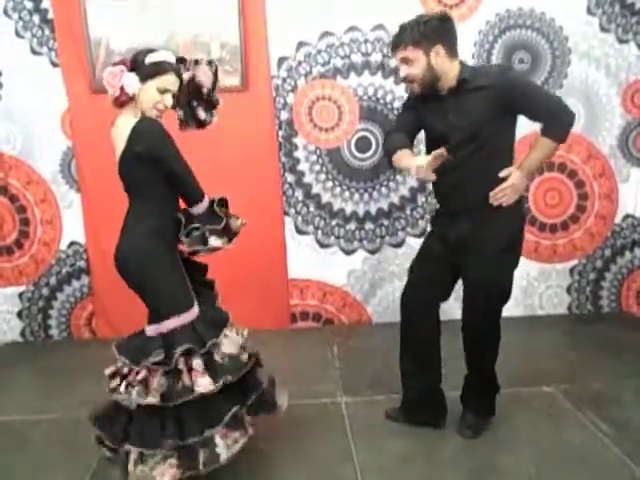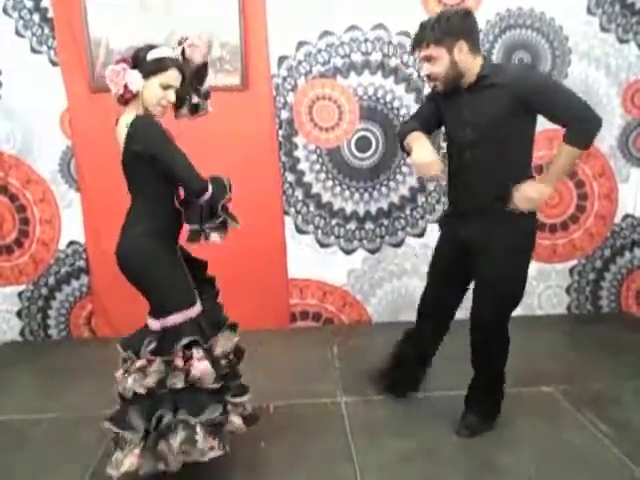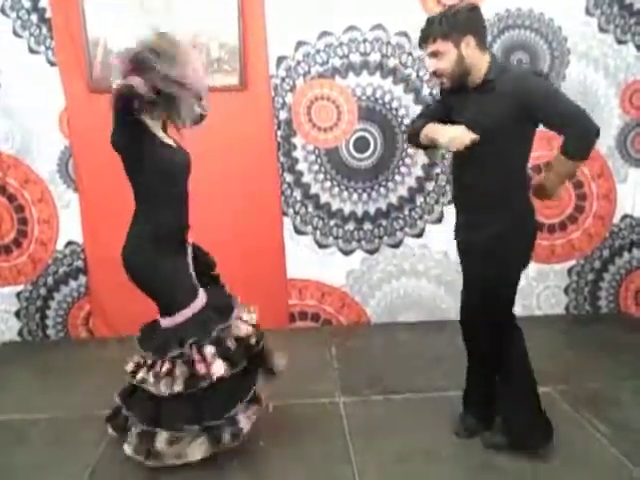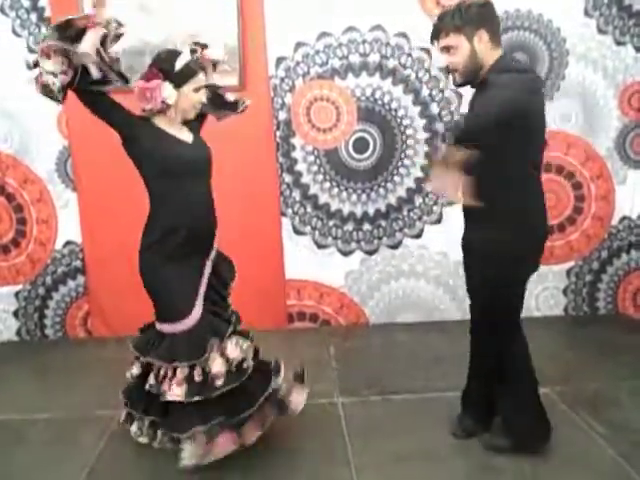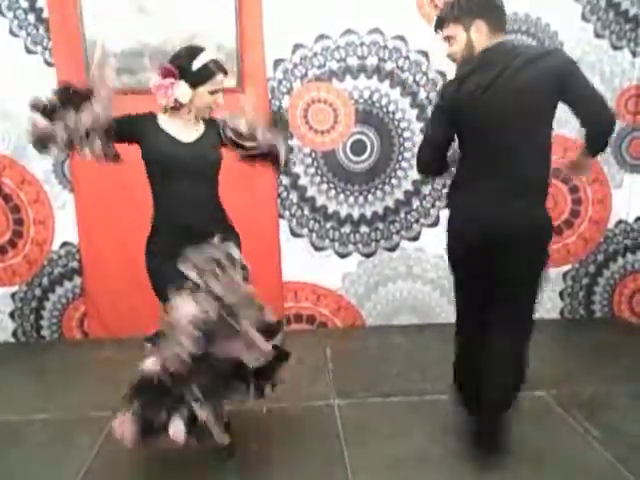
dt=0.3s
person 1, frame 1
left shoulder: (498, 83)
right shoulder: (421, 99)
left elbow: (560, 116)
right elbow: (395, 138)
left wrist: (524, 173)
right wrist: (411, 162)
left hip: (494, 225)
right hip: (448, 223)
left knee: (479, 319)
right knee: (416, 302)
left ankle: (479, 405)
right ankle: (422, 404)
person 1, frame 2
left shoulder: (519, 82)
right shoulder: (444, 94)
left elbow: (585, 121)
right elbow: (412, 126)
left wrist: (546, 183)
right wrist: (418, 144)
left hip: (505, 228)
right hip: (458, 223)
left knee: (488, 319)
right knee: (434, 304)
left ankle: (483, 406)
right ankle: (402, 375)
person 1, frame 3
left shoulder: (521, 86)
right shoulder: (455, 92)
left elbow: (583, 131)
right elbow: (416, 128)
left wrist: (548, 182)
right wrist: (439, 131)
left hip: (504, 231)
right hip: (472, 226)
left knee: (480, 322)
right knee: (490, 321)
left ankle: (482, 409)
right ankle: (522, 423)
person 1, frame 4
left shoulder: (513, 84)
right shoulder: (498, 86)
left elbow: (476, 128)
left wrist: (452, 167)
right wrist: (459, 169)
left hip: (510, 233)
right hip: (490, 228)
left knee: (495, 325)
right knee: (490, 321)
left ankle: (525, 427)
right ankle: (481, 408)
person 1, frame 5
left shoulder: (457, 91)
right shoulder: (552, 65)
left elbow: (429, 163)
right elbow: (600, 119)
right wrist: (586, 157)
left hip: (470, 220)
right hip: (525, 221)
left knee: (474, 314)
right knee: (511, 319)
left ankle: (478, 403)
right ankle: (488, 413)
person 2, frame 1
left shoulder: (127, 126)
right shoulder: (148, 131)
left elbow: (183, 100)
right elbow: (186, 184)
left wrist: (194, 82)
right wrist: (210, 217)
left hip: (145, 247)
right hip: (148, 251)
left knee: (185, 326)
right knee: (184, 337)
person 2, frame 2
left shoulder: (137, 123)
right shoulder: (144, 129)
left elbow: (190, 97)
right elbow: (190, 179)
left wrist: (191, 63)
right wrist: (211, 201)
left hip: (150, 243)
right hip: (148, 248)
left knee: (176, 329)
right knee: (186, 330)
right ankle: (168, 431)
person 2, frame 3
left shoulder: (159, 126)
right shoulder: (130, 130)
left elbow: (181, 91)
right elbow: (131, 89)
left wrist: (186, 73)
left hip: (170, 247)
right hip: (151, 251)
left knee: (189, 326)
right knee: (202, 325)
right ankle: (202, 426)
person 2, frame 4
left shoulder: (192, 127)
right shoulder: (137, 130)
left elbow: (220, 102)
right elbow: (88, 91)
left wrist: (207, 71)
right wrist: (92, 40)
left hip: (204, 251)
right hip: (166, 257)
left knee: (213, 331)
right knee: (188, 338)
right ankle: (206, 426)
person 2, frame 5
left shoulder: (216, 129)
right shoulder: (146, 126)
left elbow: (267, 147)
right elbow: (87, 130)
left wrist: (248, 130)
right wrist: (95, 105)
left hip: (215, 242)
right hip: (168, 248)
right knee: (188, 324)
